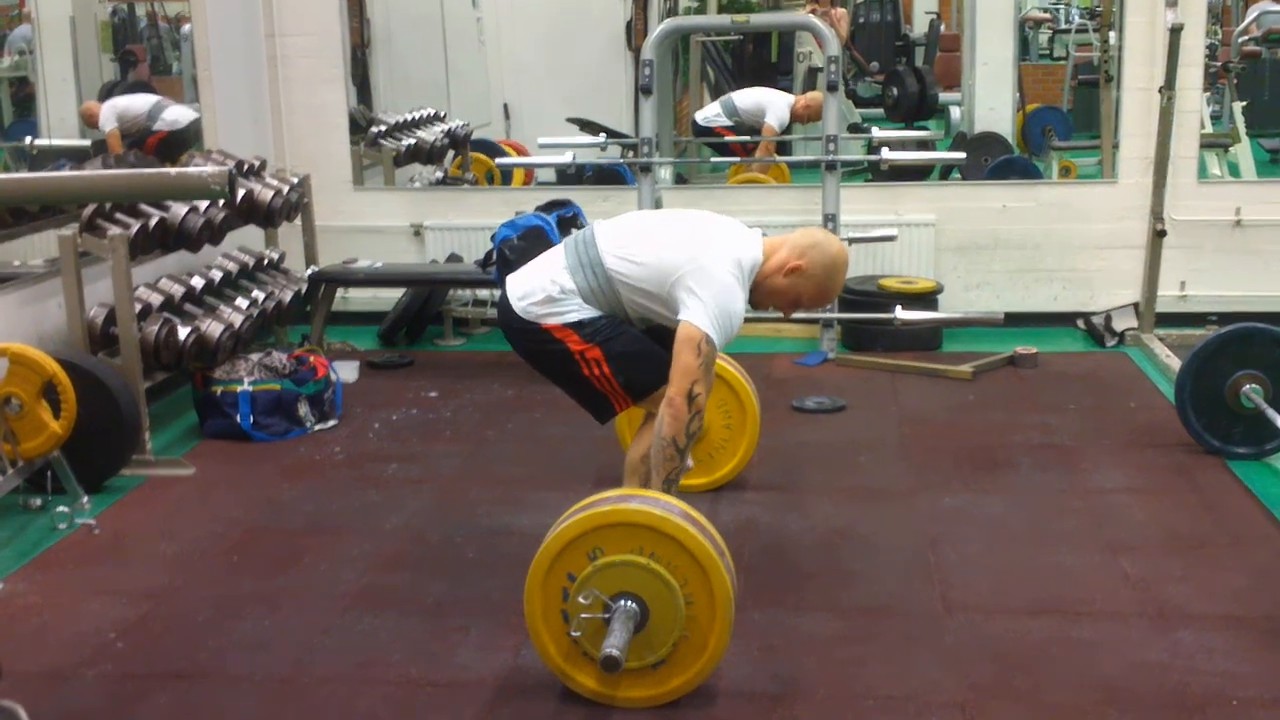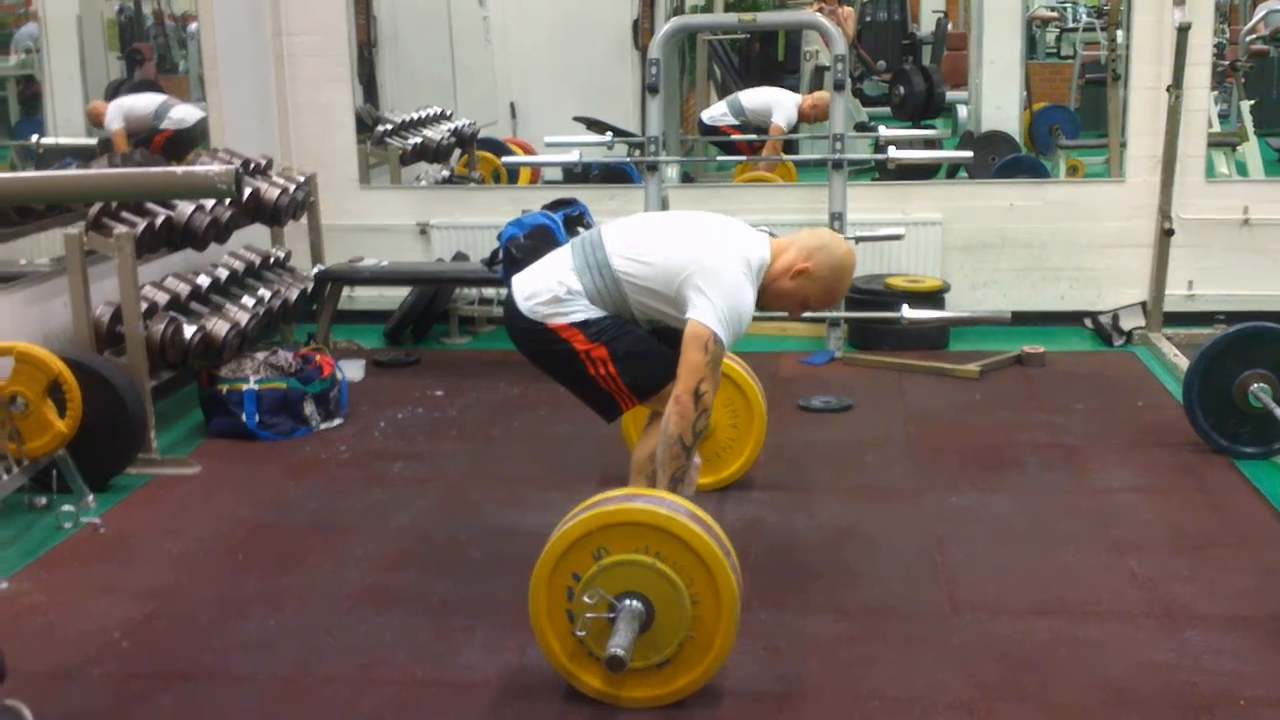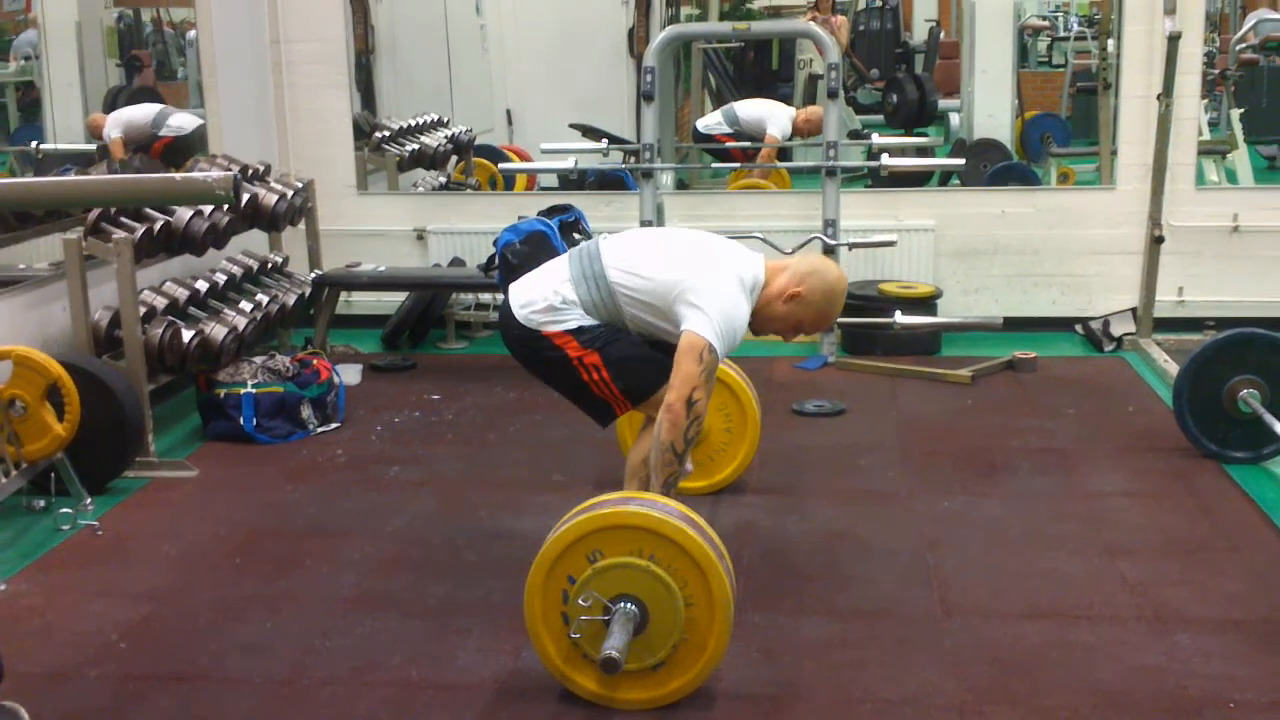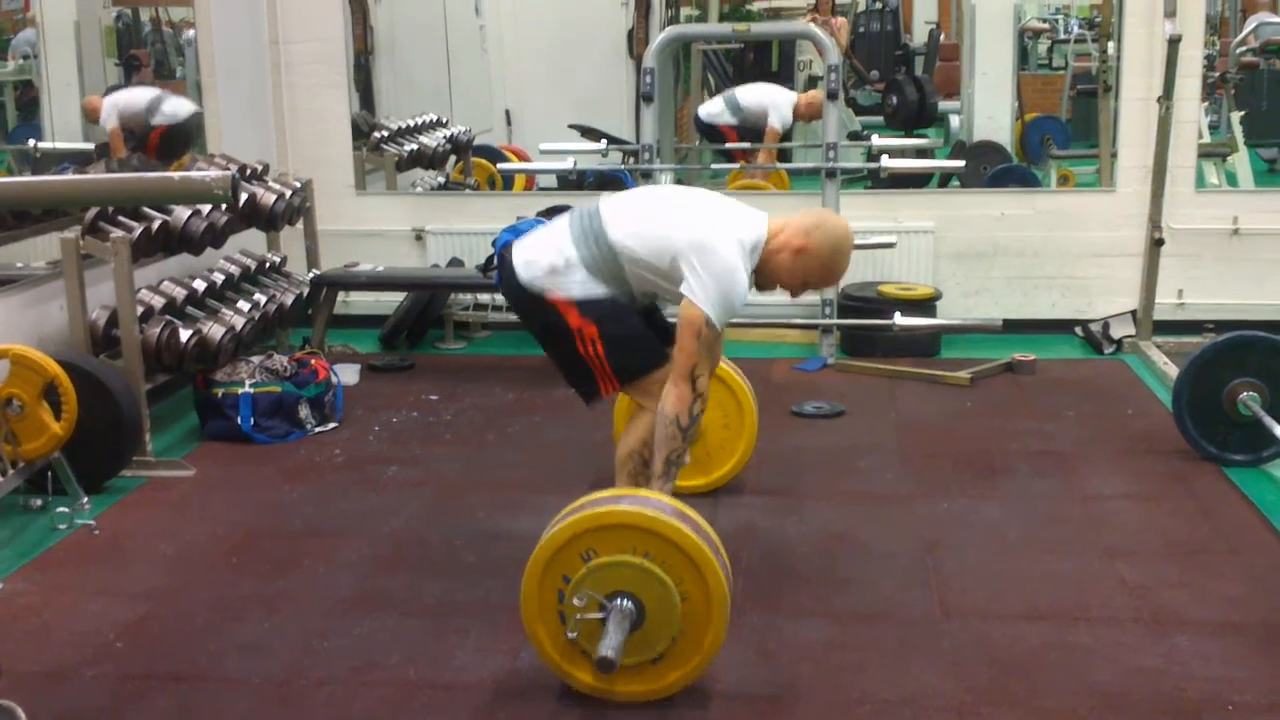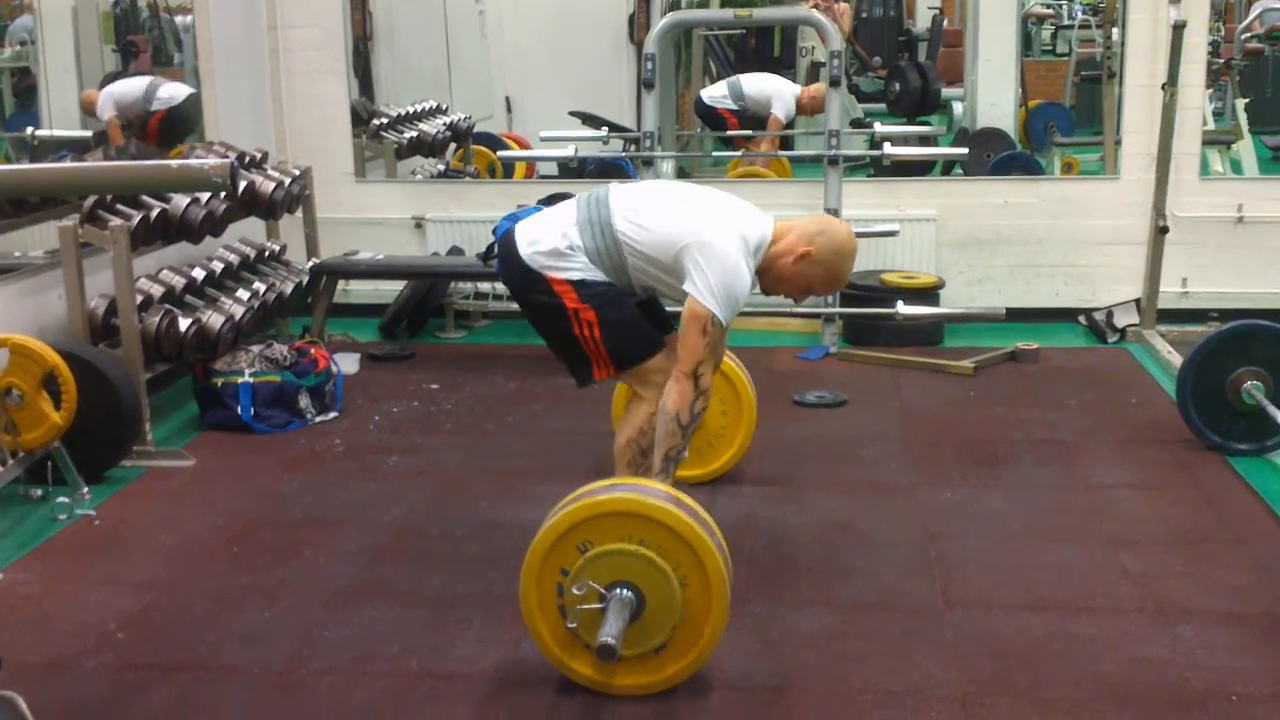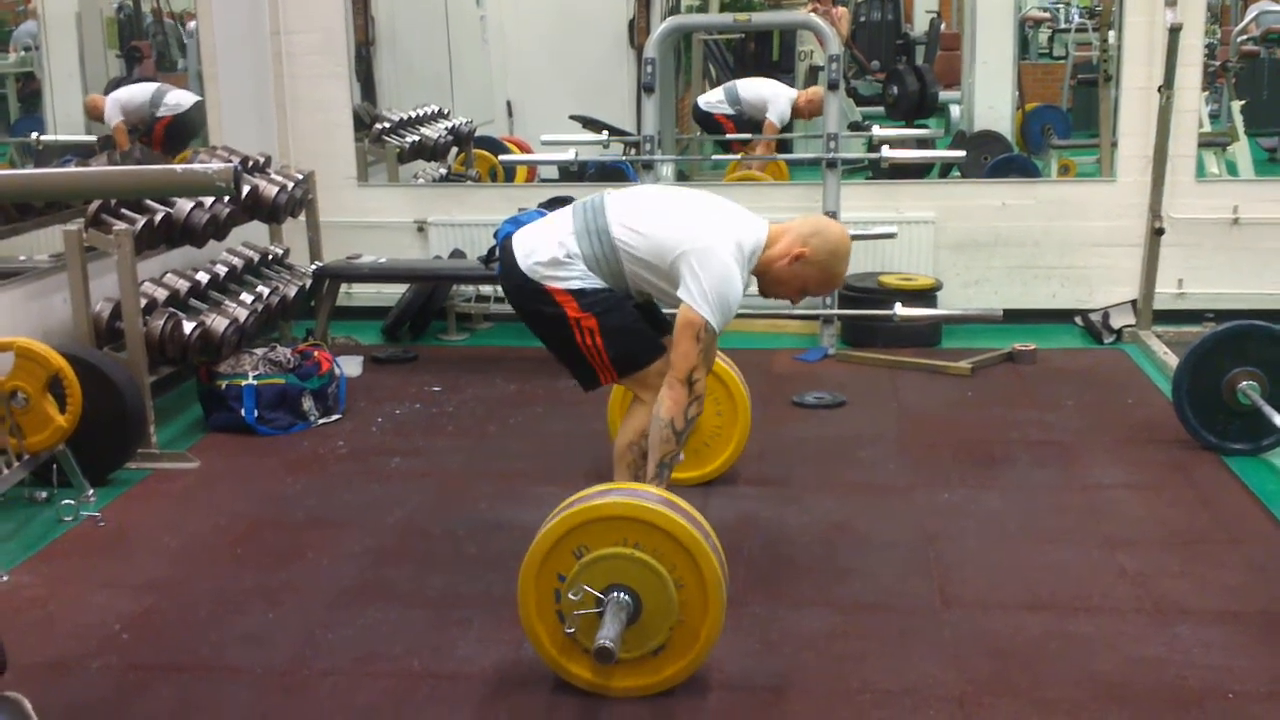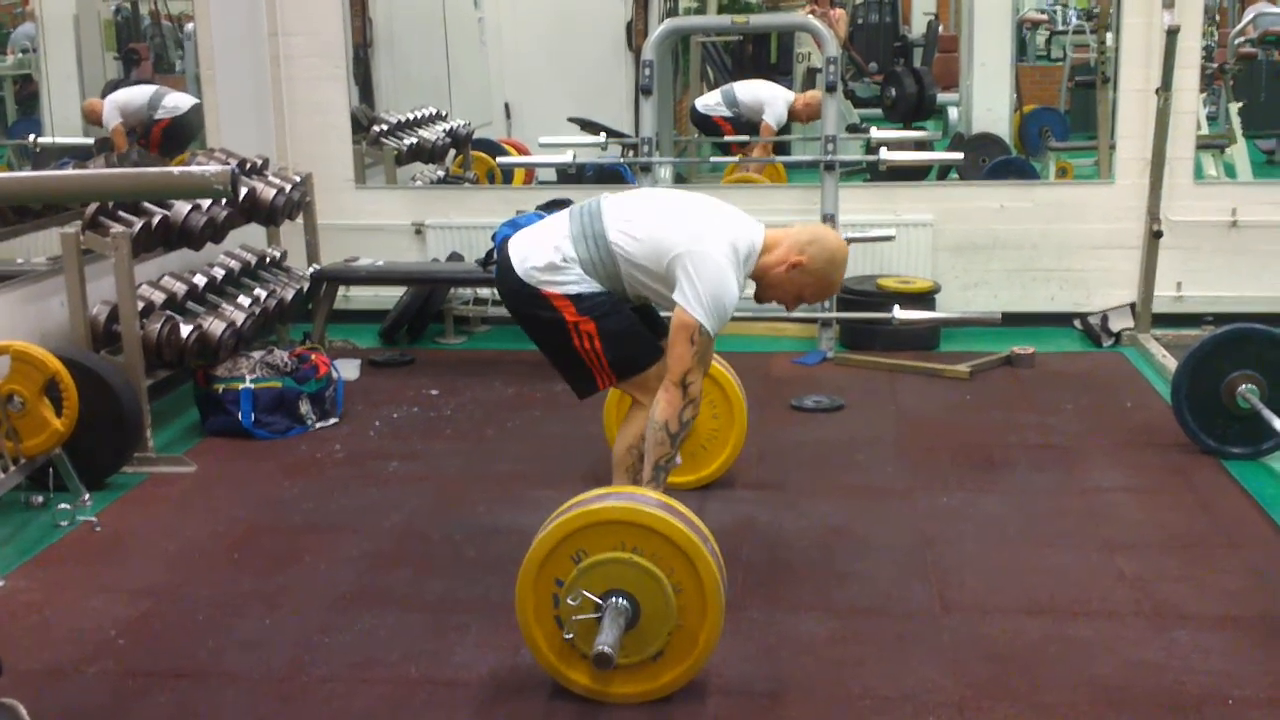
dt=0.2s
person 1, frame 1
left shoulder: (735, 246)
right shoulder: (722, 286)
right elbow: (681, 402)
left hip: (554, 286)
right hip: (544, 308)
left knee: (692, 377)
right knee: (668, 401)
person 1, frame 2
left shoulder: (743, 247)
right shoulder: (732, 285)
right elbow: (688, 400)
left hip: (557, 288)
right hip: (549, 308)
left knee: (694, 378)
right knee: (676, 399)
person 1, frame 3
left shoulder: (735, 267)
right shoulder: (726, 303)
right elbow: (680, 408)
left hip: (550, 296)
right hip: (543, 317)
left knee: (686, 387)
right knee: (682, 404)
person 1, frame 4
left shoulder: (739, 228)
right shoulder: (725, 263)
left elbow: (703, 339)
right elbow: (686, 383)
right wrist: (660, 493)
left hip: (558, 261)
right hip: (549, 275)
right knee: (659, 397)
person 1, frame 5
left shoulder: (746, 231)
right shoulder: (730, 264)
right elbow: (690, 379)
right wrist: (659, 486)
left hip: (557, 241)
right hip: (549, 260)
left knee: (670, 359)
right knee: (656, 384)
person 1, frame 6
left shoulder: (740, 232)
right shoulder: (722, 267)
right elbow: (682, 384)
right wrist: (653, 491)
left hip: (555, 249)
right hip: (546, 267)
left knee: (670, 361)
right knee: (655, 388)
person 1, frame 7
left shoulder: (736, 236)
right shoulder: (718, 271)
right elbow: (678, 387)
left hip: (548, 253)
right hip: (542, 273)
left knee: (666, 365)
right knee: (653, 390)
